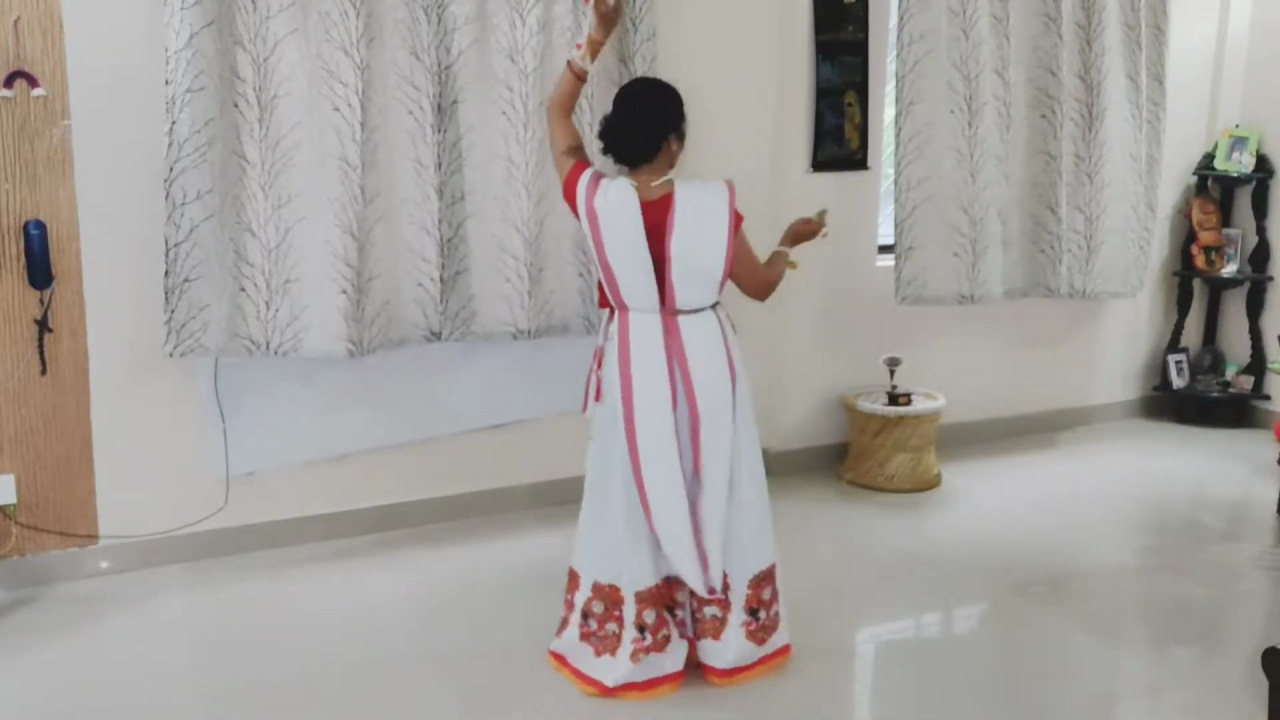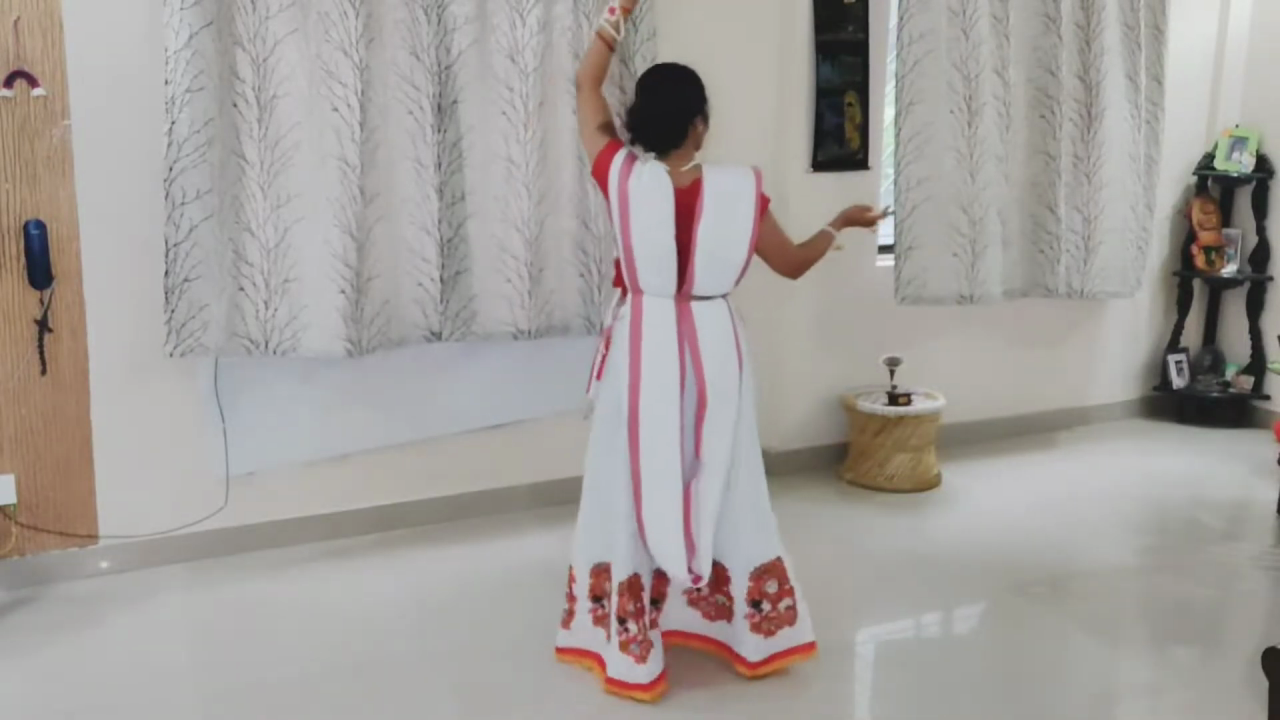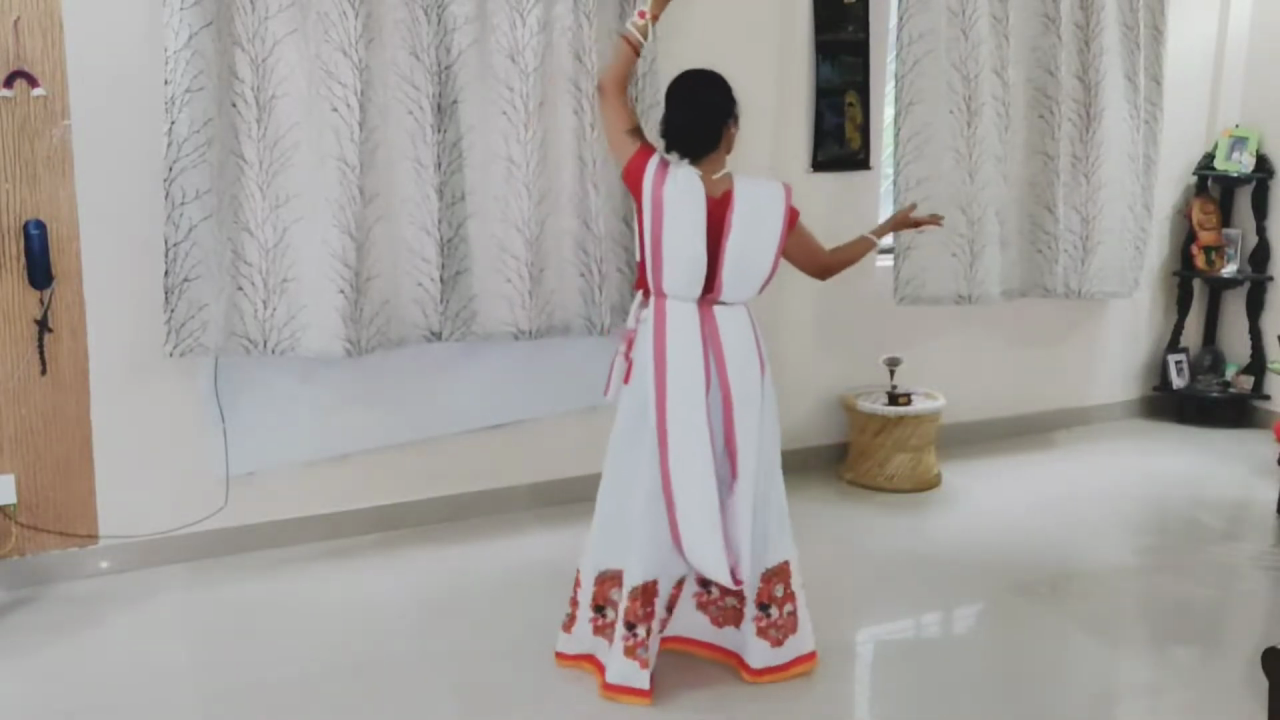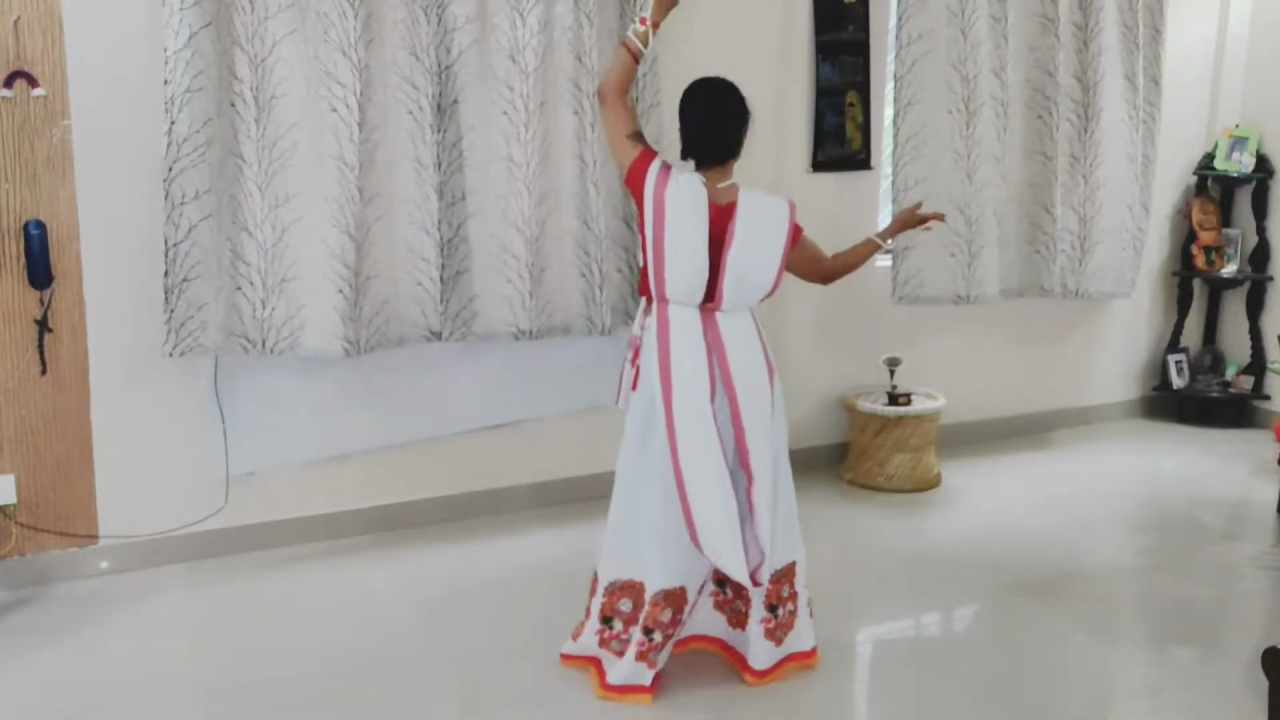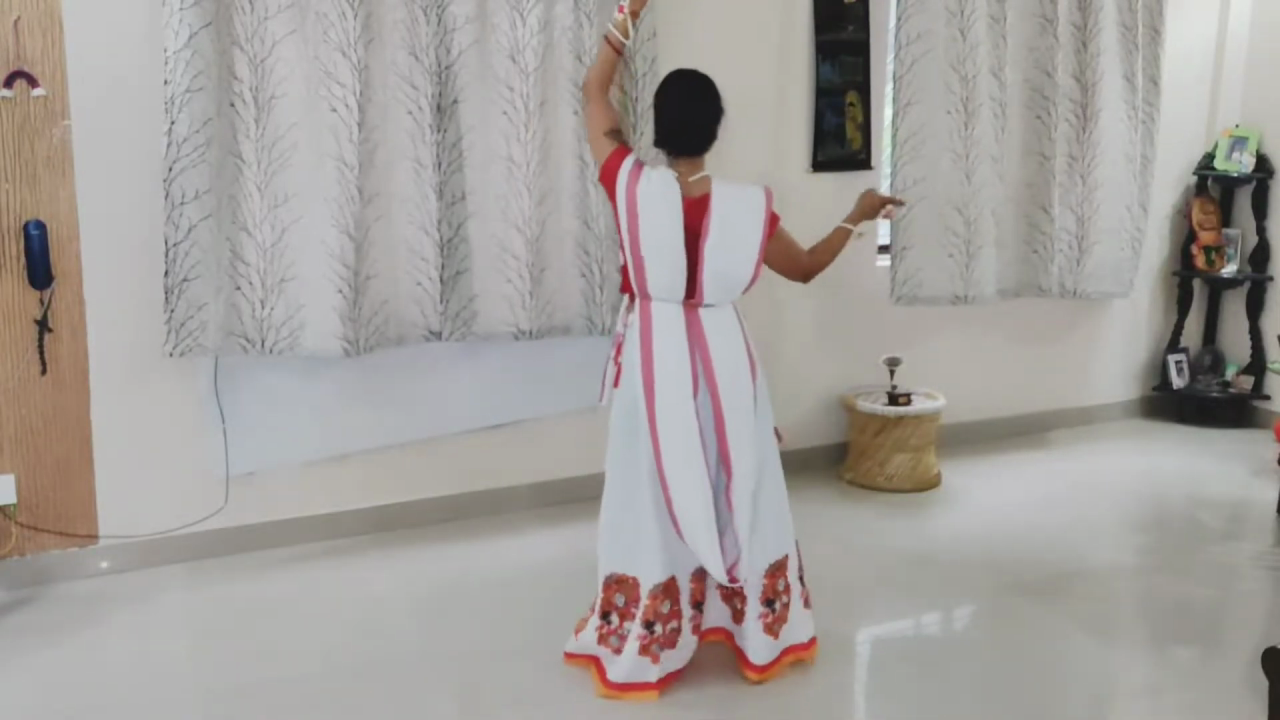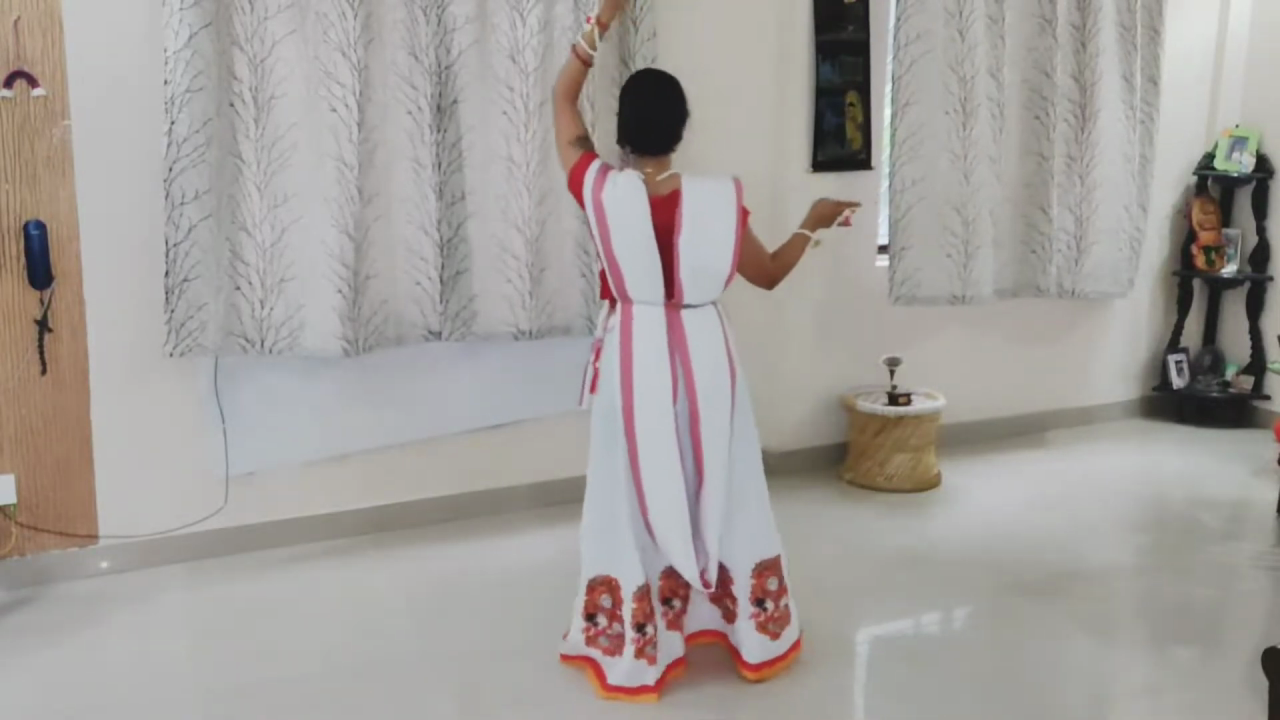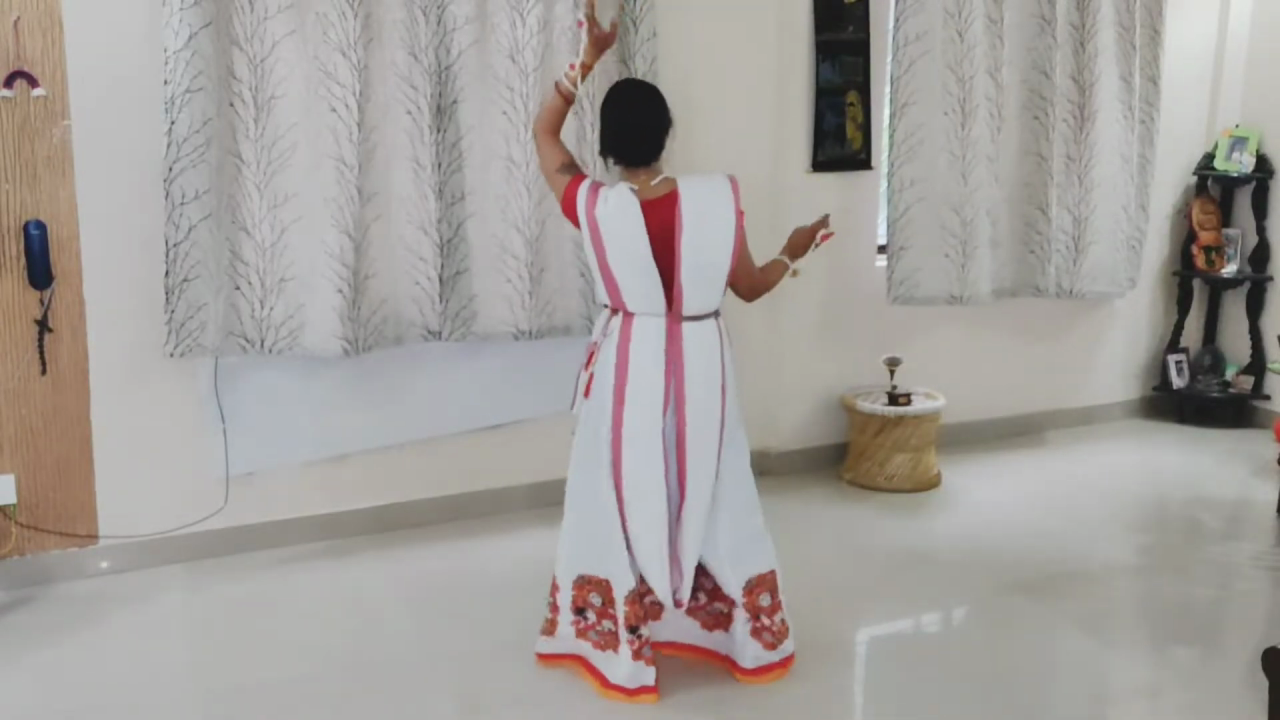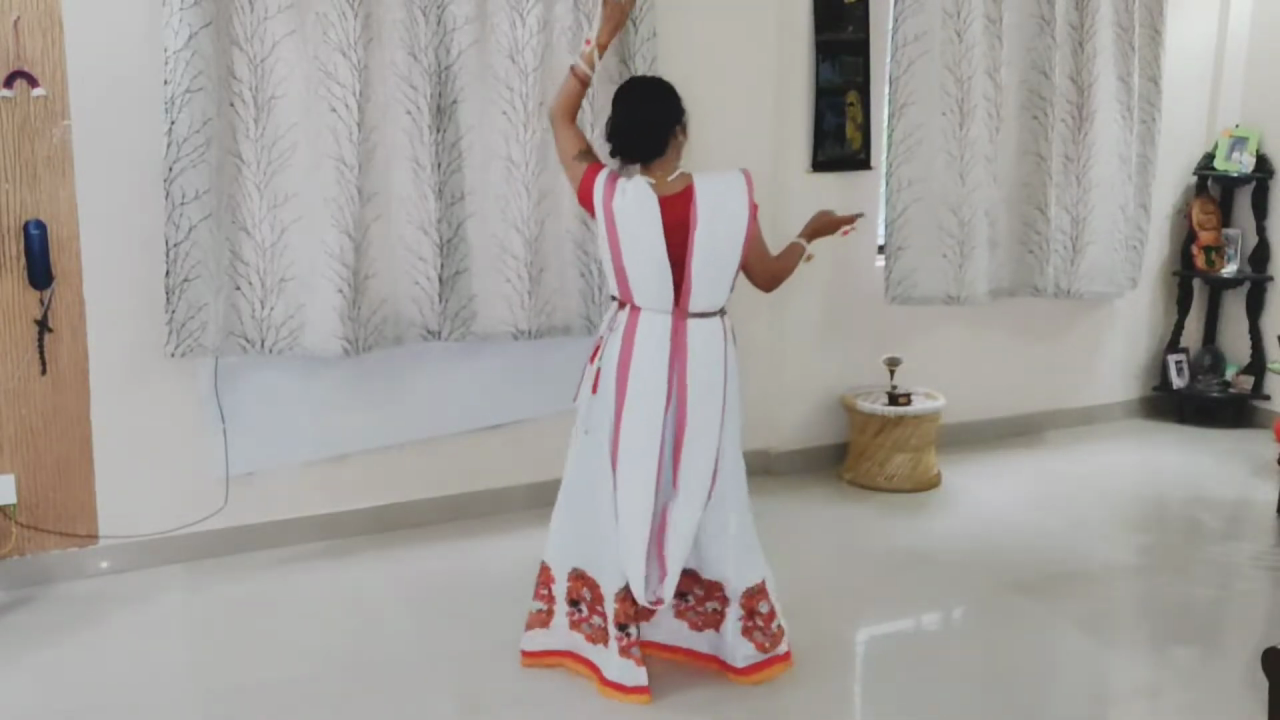
dt=0.2s
person 1, frame 1
left shoulder: (595, 199)
right shoulder: (712, 203)
left elbow: (557, 114)
right elbow: (760, 287)
right wrist: (791, 242)
left hip: (634, 366)
right hip: (703, 365)
left knee: (629, 502)
right knee: (718, 498)
left ankle: (623, 651)
right ankle: (731, 643)
person 1, frame 2
left shoulder: (624, 178)
right shoulder: (739, 190)
left elbow: (586, 90)
right elbow: (791, 265)
right wrist: (838, 226)
left hip: (642, 351)
right hip: (713, 351)
left knee: (631, 491)
right knee: (723, 490)
left ankle: (625, 649)
right ankle: (757, 633)
person 1, frame 3
left shoulder: (653, 182)
right shoulder: (767, 203)
left elbow: (609, 91)
right elbow: (822, 265)
right wrist: (885, 230)
left hip: (663, 358)
right hip: (732, 356)
left knee: (647, 495)
right knee: (743, 494)
left ankle: (622, 652)
right ankle: (766, 642)
person 1, frame 4
left shoulder: (656, 187)
right shoulder: (770, 217)
left elbow: (611, 97)
right elbow: (827, 271)
right wrist: (890, 231)
left hip: (668, 363)
right hip: (737, 362)
left knee: (659, 501)
right knee: (752, 497)
left ankle: (626, 654)
right ankle: (766, 644)
person 1, frame 5
left shoulder: (631, 185)
right shoulder: (747, 207)
left elbow: (594, 94)
right elbow: (804, 268)
right wrist: (856, 218)
left hip: (651, 358)
right hip: (721, 356)
left knee: (652, 497)
right knee: (741, 491)
left ankle: (632, 653)
right ankle: (764, 640)
person 1, frame 6
left shoulder: (600, 190)
right shoulder: (716, 201)
left elbow: (562, 105)
right elbow: (768, 275)
right wrist: (811, 225)
left hip: (632, 360)
right hip: (702, 356)
left knee: (632, 498)
right knee: (723, 493)
left ankle: (629, 655)
right ankle: (760, 640)
person 1, frame 7
left shoulder: (593, 205)
right shoulder: (713, 200)
left elbow: (543, 134)
right elbow: (750, 288)
left wrist: (587, 60)
right wrist: (793, 250)
left hip: (627, 367)
right hip: (698, 365)
left knee: (612, 504)
right knee: (714, 501)
left ankle: (622, 657)
right ankle: (755, 645)
person 1, frame 8
left shoulder: (610, 198)
right shoulder: (728, 195)
left elbow: (560, 120)
right elbow: (766, 278)
right wrist: (810, 235)
left hip: (632, 361)
right hip: (702, 363)
left knee: (612, 501)
right knee: (704, 500)
left ankle: (613, 653)
right ankle: (749, 644)
